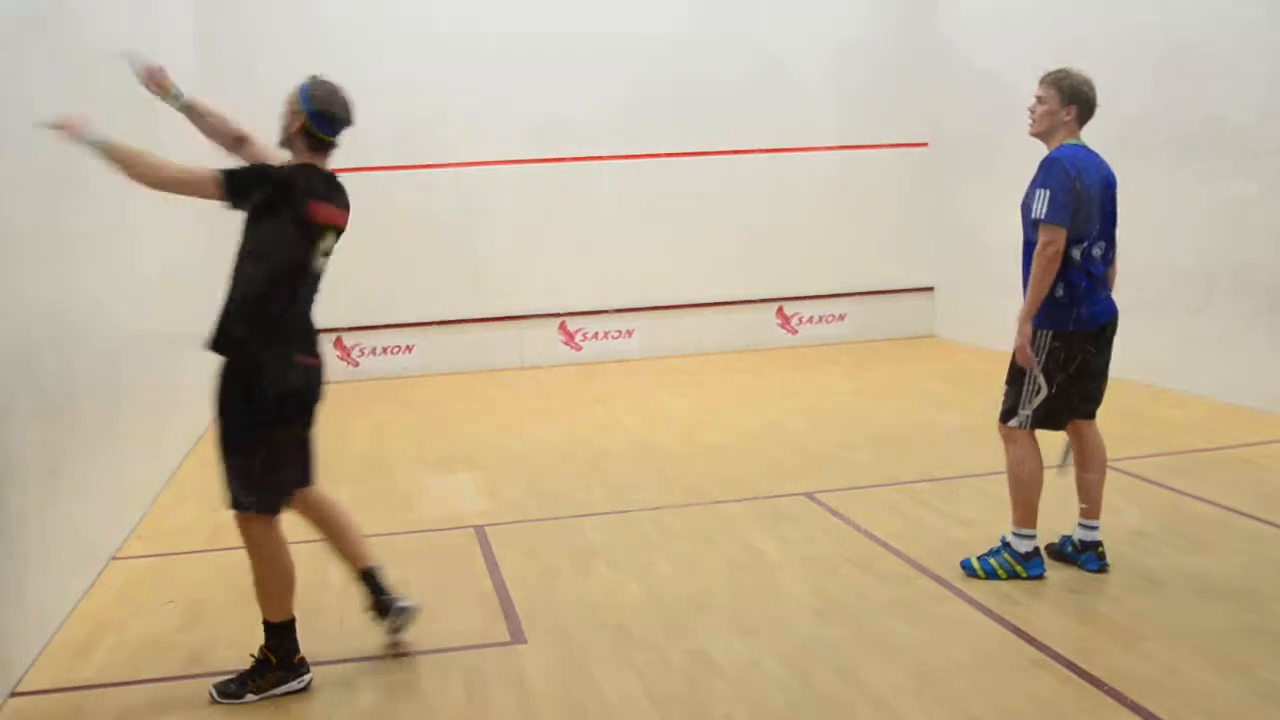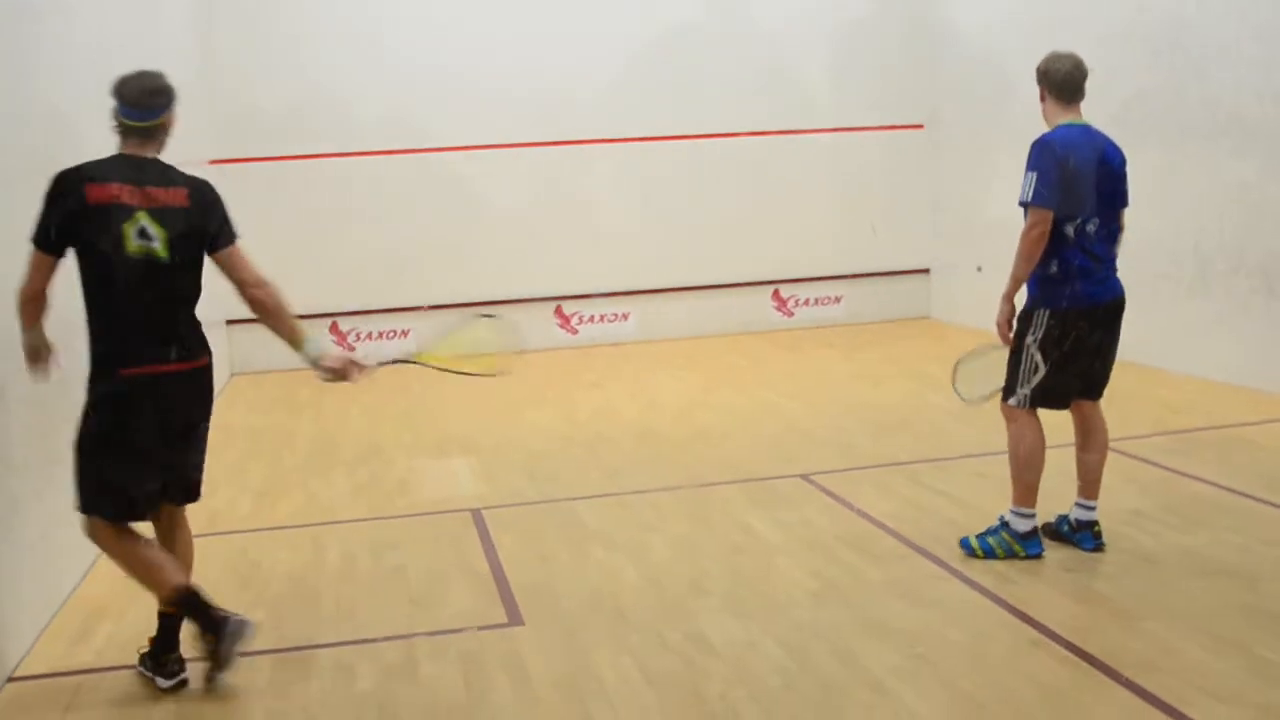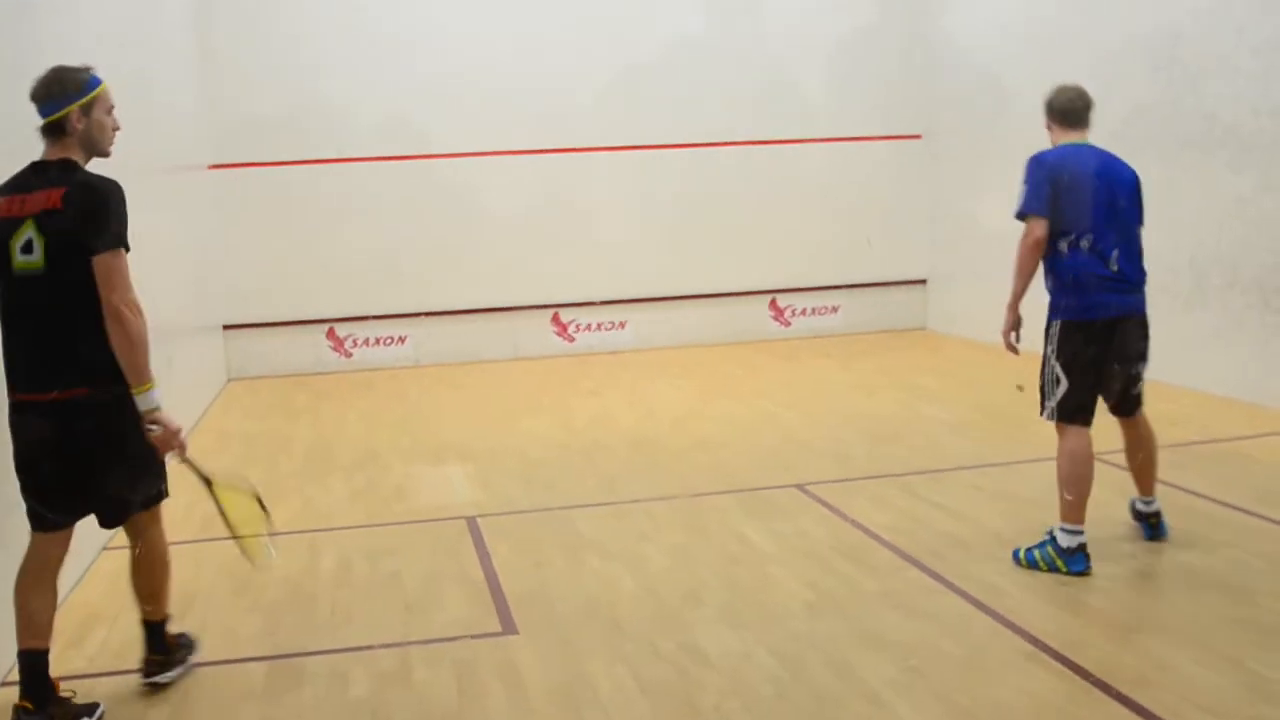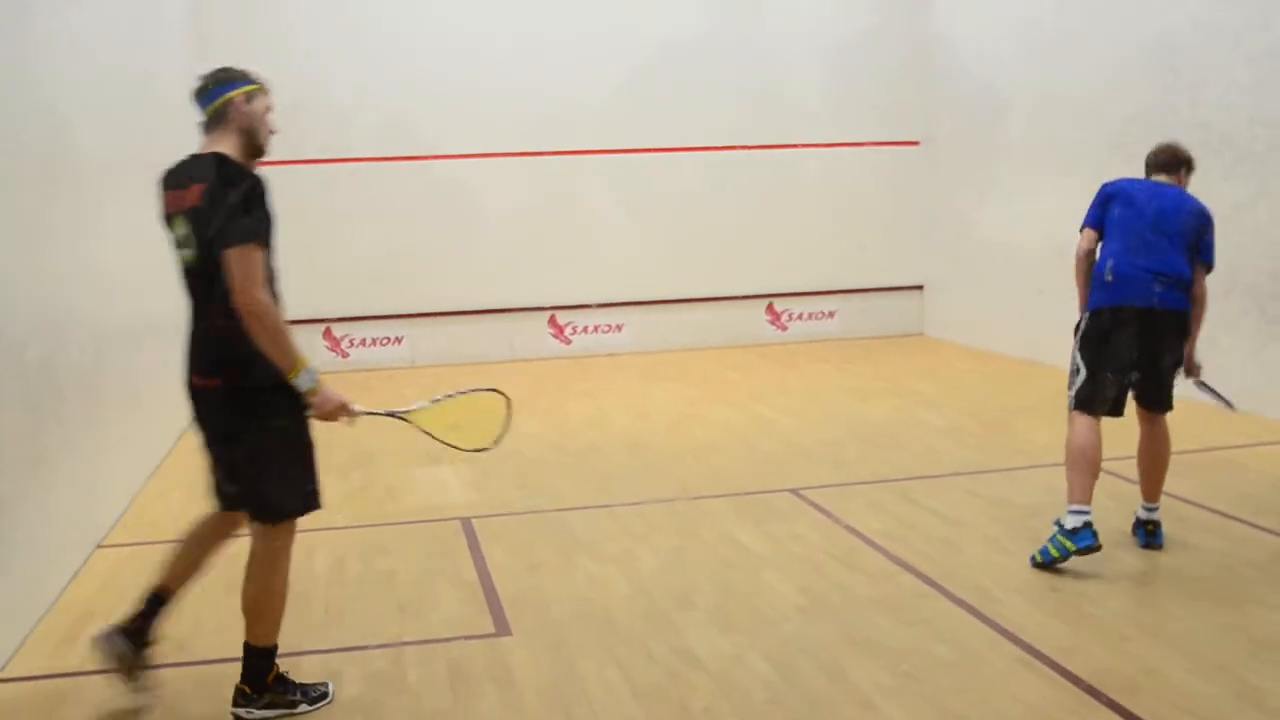
dt=0.7s
person 1, frame 1
left shoulder: (282, 185)
right shoulder: (332, 195)
left elbow: (164, 176)
right elbow: (243, 144)
left wrist: (91, 136)
right wrist: (177, 97)
left hip: (262, 371)
right hip: (295, 365)
left knee: (256, 511)
right knee: (298, 490)
left ankle: (284, 659)
right ankle: (381, 597)
person 1, frame 2
left shoulder: (72, 187)
right shoulder: (196, 195)
left elbow: (34, 290)
right elbow: (253, 287)
left wrist: (33, 340)
right wrist: (312, 351)
left hip: (123, 382)
right hip: (189, 375)
left knee: (105, 523)
right knee: (169, 513)
left ankle: (211, 620)
right ankle: (165, 650)
person 1, frame 3
right shoulder: (96, 194)
right elbow: (120, 305)
right wrist: (150, 402)
right hip: (102, 394)
right knee: (145, 521)
right ankle: (159, 649)
person 1, frame 4
left shoulder: (179, 182)
right shoulder: (239, 184)
right elbow: (252, 300)
right wrist: (309, 382)
left hip: (209, 378)
right hip: (253, 384)
left knee: (230, 515)
right knee: (277, 529)
left ankle: (136, 629)
person 2, frame 1
left shoulder: (1057, 166)
right shoulder: (1100, 168)
left elbow: (1051, 246)
right elbow: (1108, 248)
left wrist: (1025, 318)
left hip: (1058, 322)
right hip: (1096, 317)
left knee: (1016, 427)
right knee: (1081, 422)
left ankle: (1023, 549)
right ankle: (1088, 540)
person 2, frame 2
left shoulder: (1049, 147)
right shoulder: (1110, 150)
left elbow: (1038, 228)
right elbow: (1117, 225)
left wrist: (1008, 297)
left hip: (1058, 300)
right hip: (1105, 296)
left knee: (1019, 407)
right knee: (1086, 404)
left ankle: (1021, 528)
right ankle: (1084, 520)
person 2, frame 3
left shoulder: (1045, 164)
right shoulder: (1123, 170)
left elbow: (1036, 235)
right elbow: (1133, 236)
left wrist: (1013, 306)
left hip: (1080, 308)
right hip: (1131, 306)
left knee: (1072, 422)
right knee: (1130, 412)
left ankle: (1069, 543)
right ankle: (1149, 511)
person 2, frame 4
left shoulder: (1114, 190)
right shoulder: (1197, 210)
left elbow: (1085, 249)
right elbow: (1198, 287)
left wrist: (1086, 308)
right wrist: (1189, 349)
left hip: (1112, 303)
right hip: (1170, 310)
left knee: (1085, 412)
right knee: (1152, 415)
left ankle: (1077, 523)
right ankle: (1149, 520)
